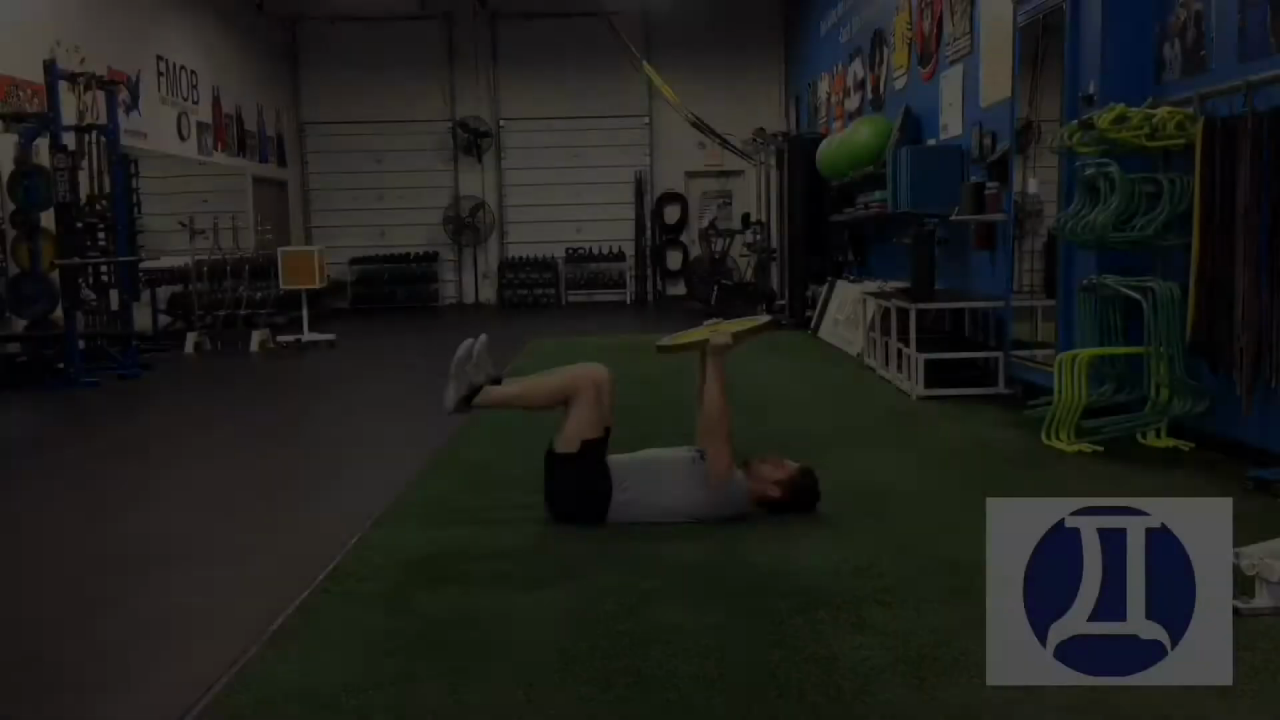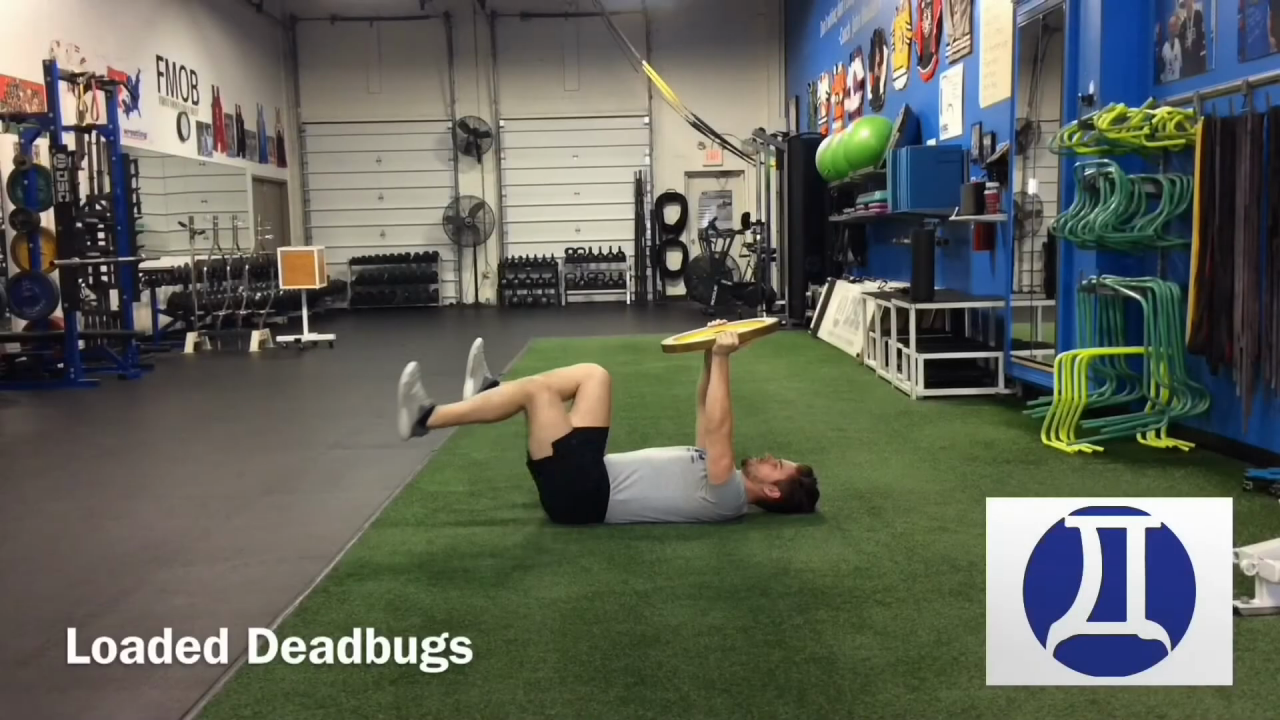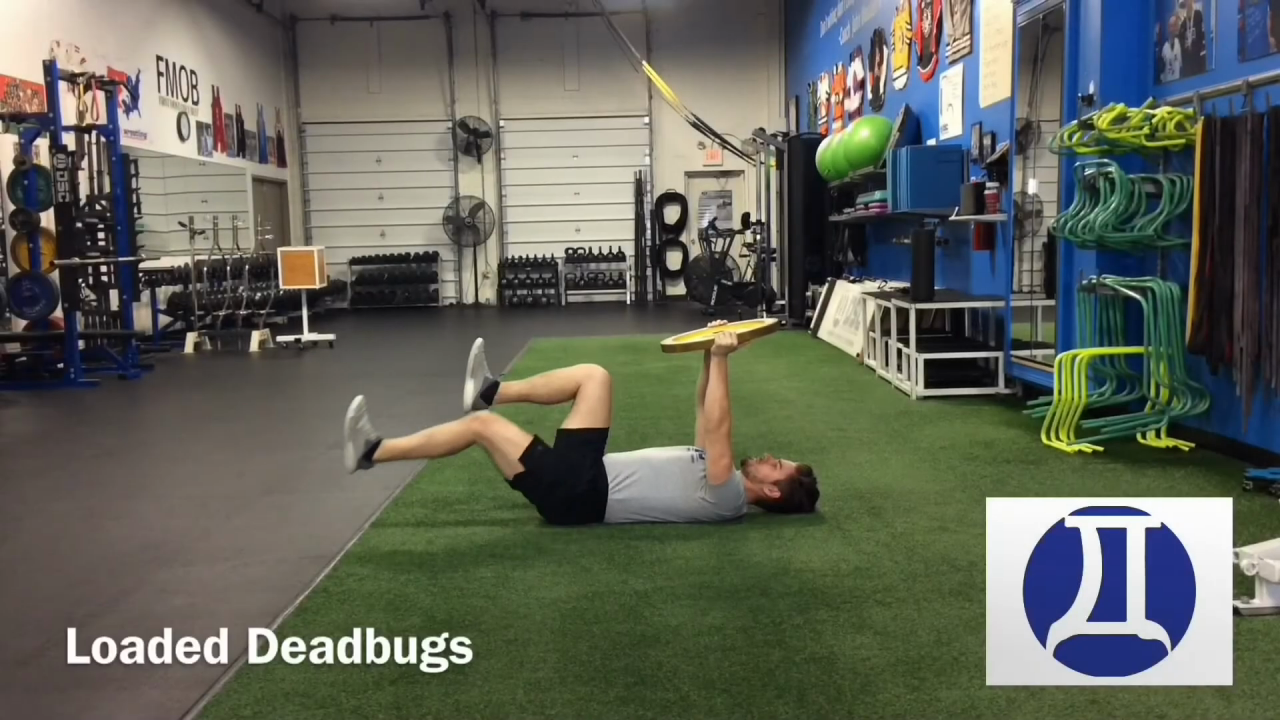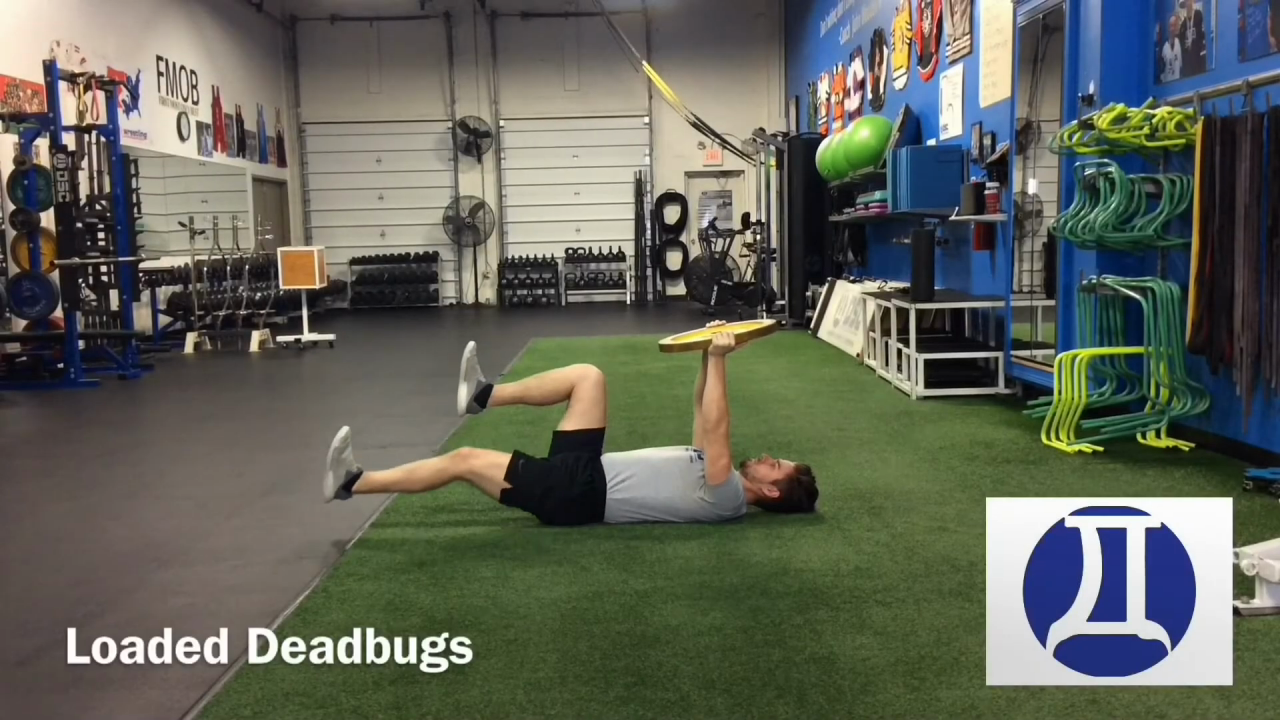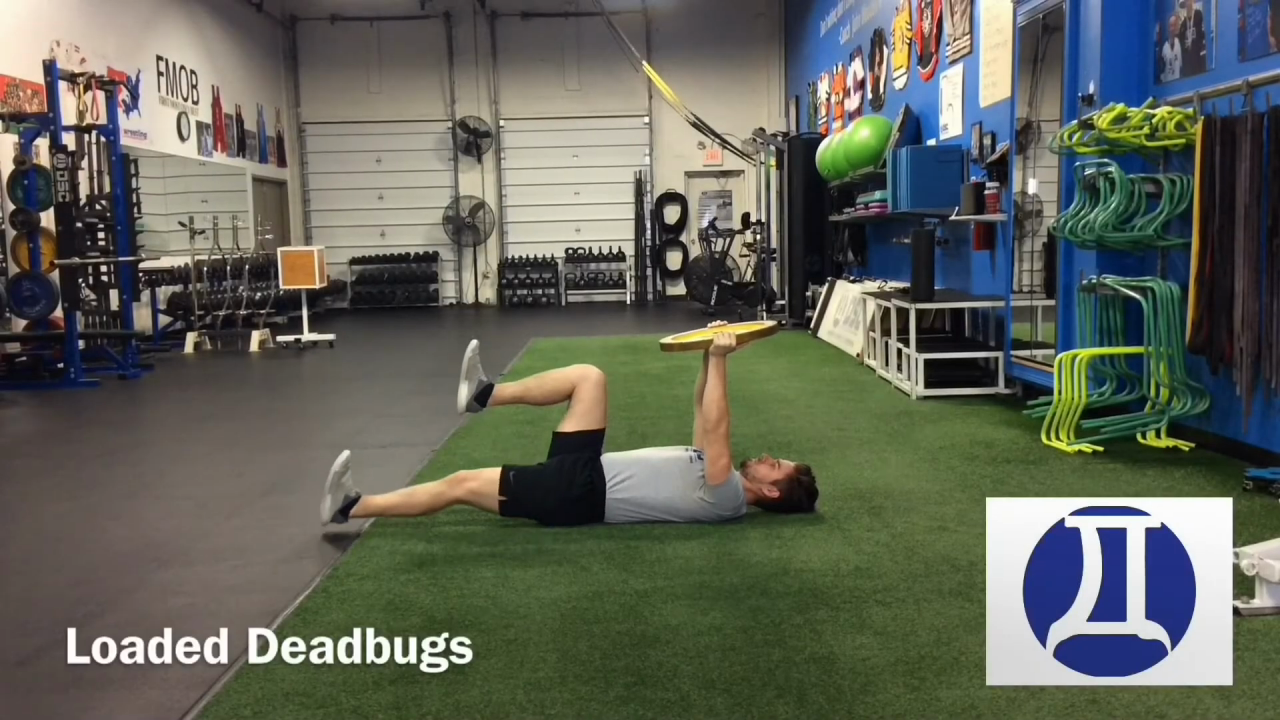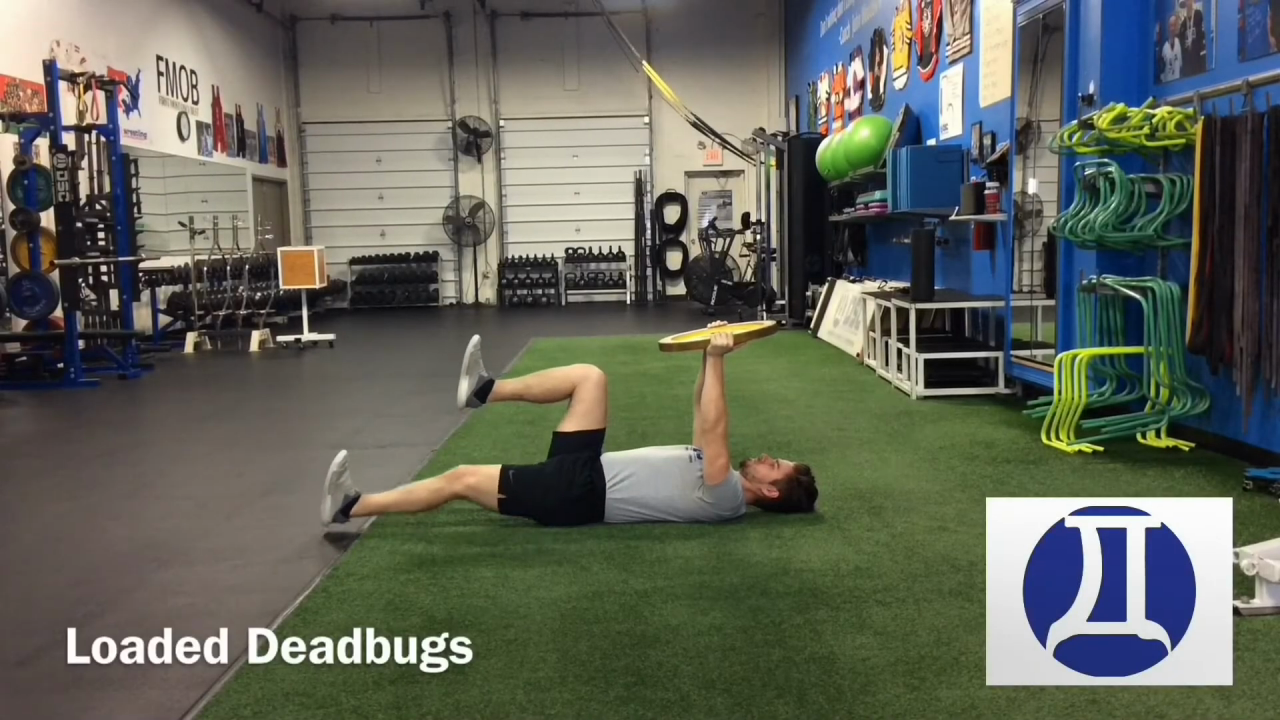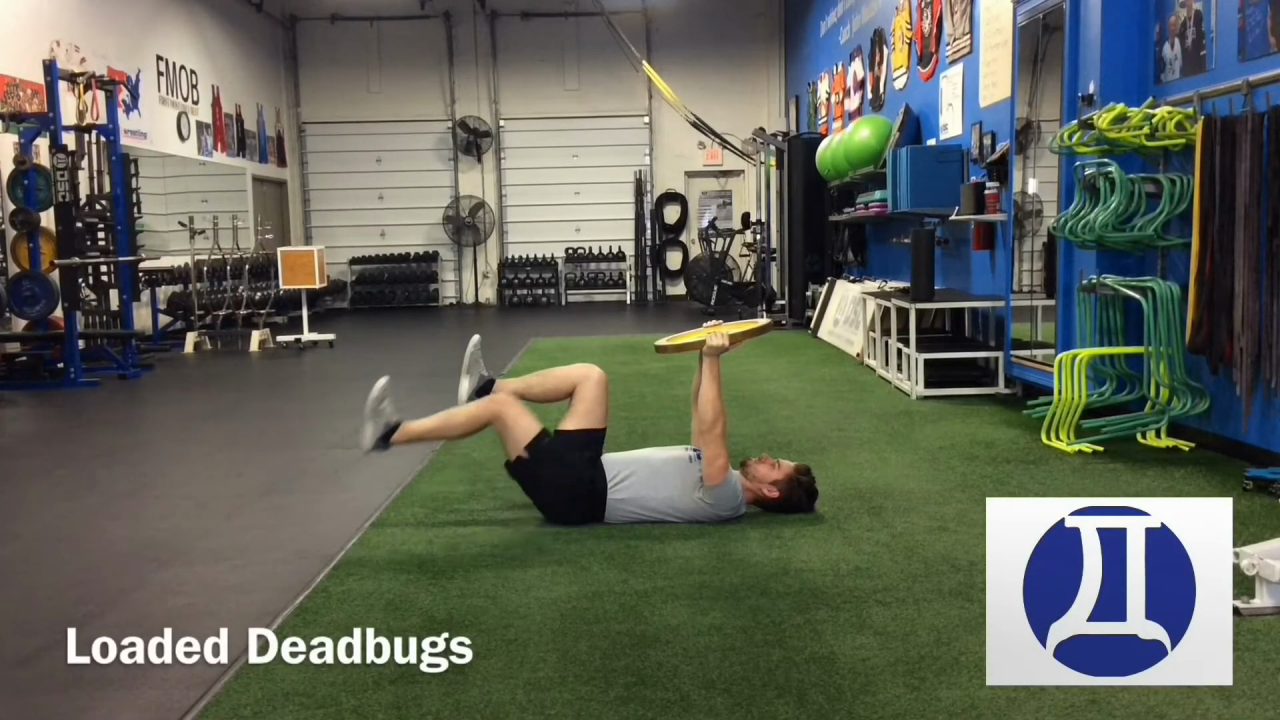
dt=0.4s
person 1, frame 1
left shoulder: (730, 495)
right shoulder: (726, 479)
left elbow: (716, 429)
right elbow: (709, 421)
left wrist: (716, 360)
right wrist: (706, 359)
left hip: (583, 495)
right hip: (596, 482)
left knee: (587, 381)
right knee: (595, 376)
left ankle: (473, 396)
right ankle: (489, 388)
person 1, frame 2
left shoulder: (728, 497)
right shoulder: (725, 478)
left elbow: (718, 429)
right elbow: (707, 413)
left wrist: (720, 359)
right wrist: (709, 357)
left hip: (582, 496)
right hip: (593, 474)
left knee: (538, 390)
right knee: (592, 375)
left ankle: (426, 417)
right ankle: (491, 392)
person 1, frame 3
left shoulder: (726, 497)
right shoulder: (723, 477)
left elbow: (717, 429)
right elbow: (705, 413)
left wrist: (720, 360)
right wrist: (709, 358)
left hip: (578, 495)
right hip: (589, 471)
left knee: (483, 423)
right knee: (594, 375)
left ankle: (373, 451)
right ankle: (492, 389)
person 1, frame 4
left shoulder: (726, 496)
right shoulder: (723, 478)
left elbow: (715, 430)
right elbow: (703, 414)
left wrist: (718, 360)
right wrist: (708, 360)
left hip: (579, 495)
right hip: (586, 471)
left knee: (465, 460)
right knee: (588, 376)
left ankle: (354, 482)
right ankle: (486, 394)
person 1, frame 5
left shoulder: (725, 497)
right shoulder: (723, 478)
left elbow: (715, 430)
right elbow: (704, 416)
left wrist: (718, 361)
right wrist: (709, 360)
left hip: (580, 494)
right hip: (586, 469)
left knee: (463, 484)
right knee: (588, 376)
left ankle: (352, 506)
right ankle: (487, 394)
person 1, frame 6
left shoulder: (725, 496)
right shoulder: (725, 479)
left elbow: (713, 430)
right elbow: (704, 414)
left wrist: (716, 360)
right wrist: (709, 359)
left hip: (579, 495)
right hip: (586, 470)
left knee: (463, 479)
right knee: (589, 377)
left ankle: (353, 506)
right ankle: (486, 390)
person 1, frame 7
left shoulder: (725, 498)
right shoulder: (725, 481)
left elbow: (710, 431)
right elbow: (705, 423)
left wrist: (712, 361)
right wrist: (705, 359)
left hip: (581, 495)
right hip: (589, 471)
left knee: (502, 407)
right knee: (590, 375)
left ankle: (394, 433)
right ankle: (486, 387)
